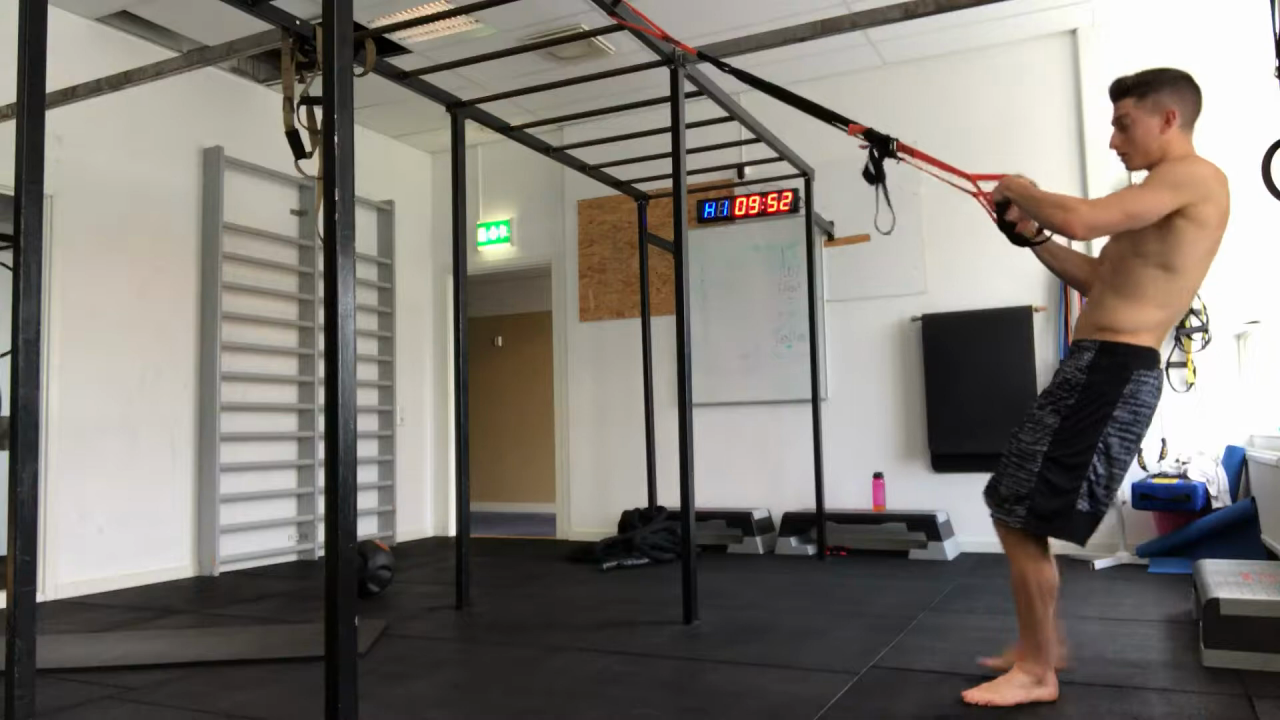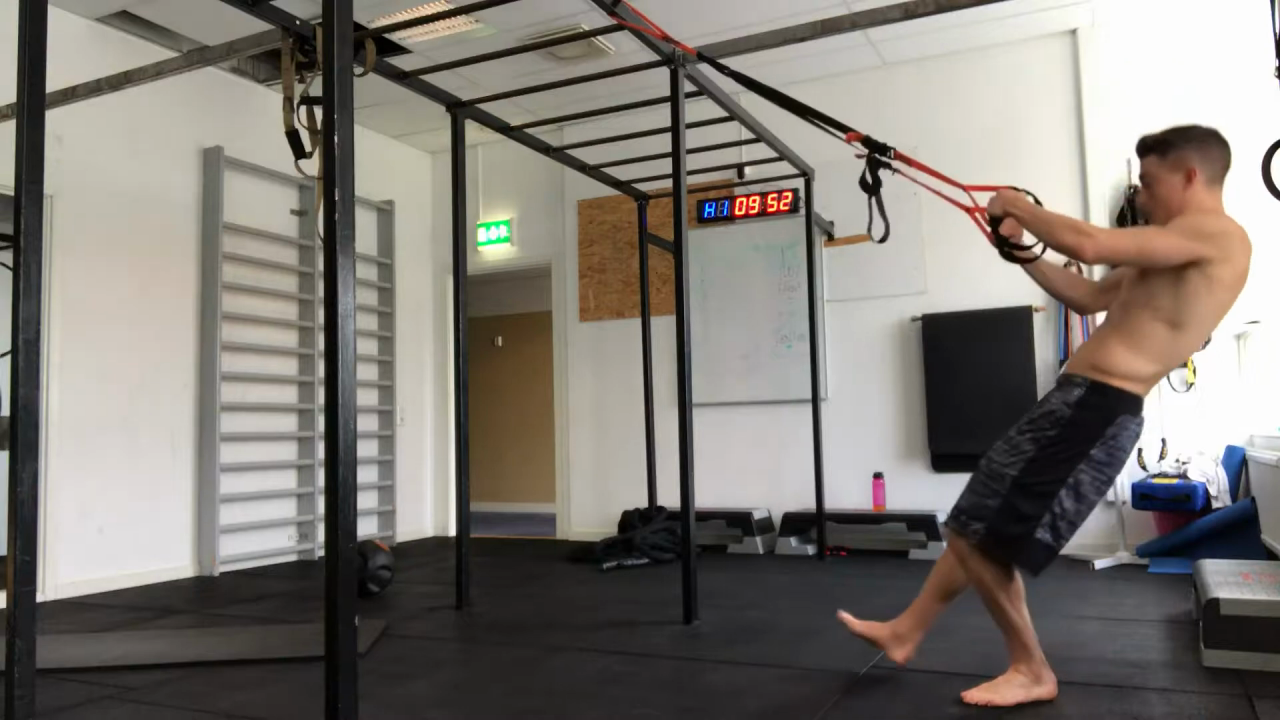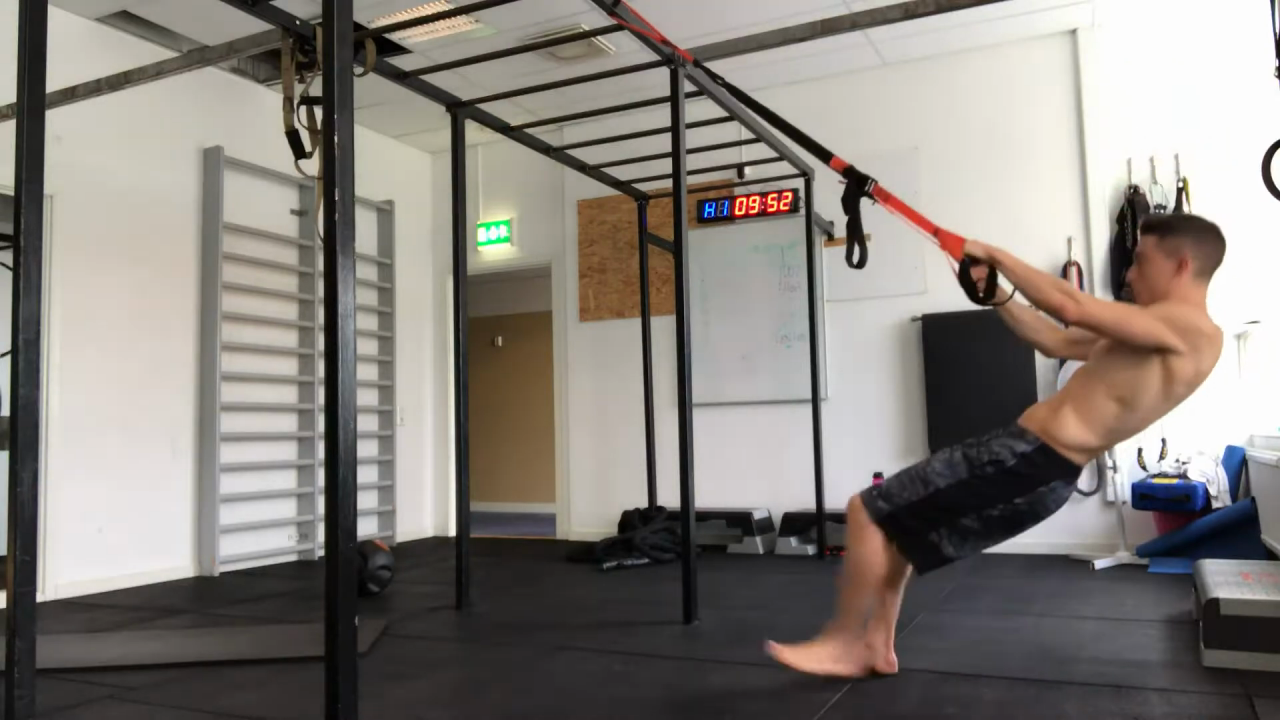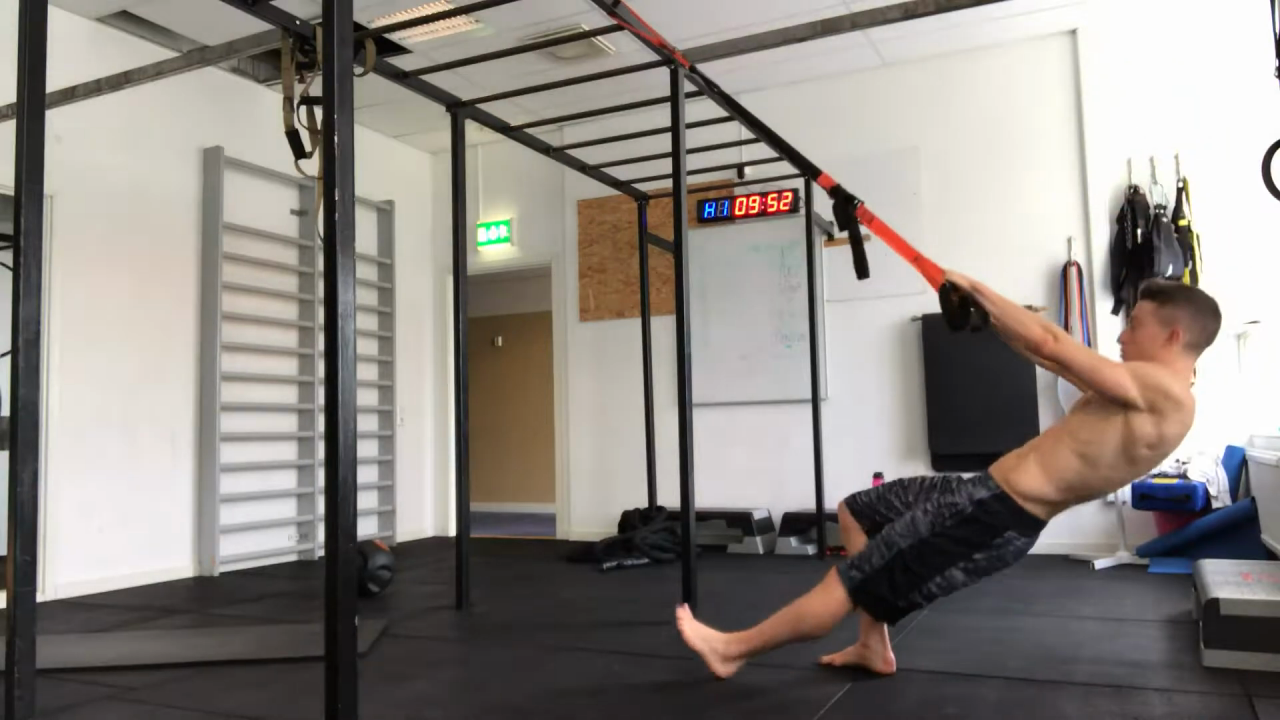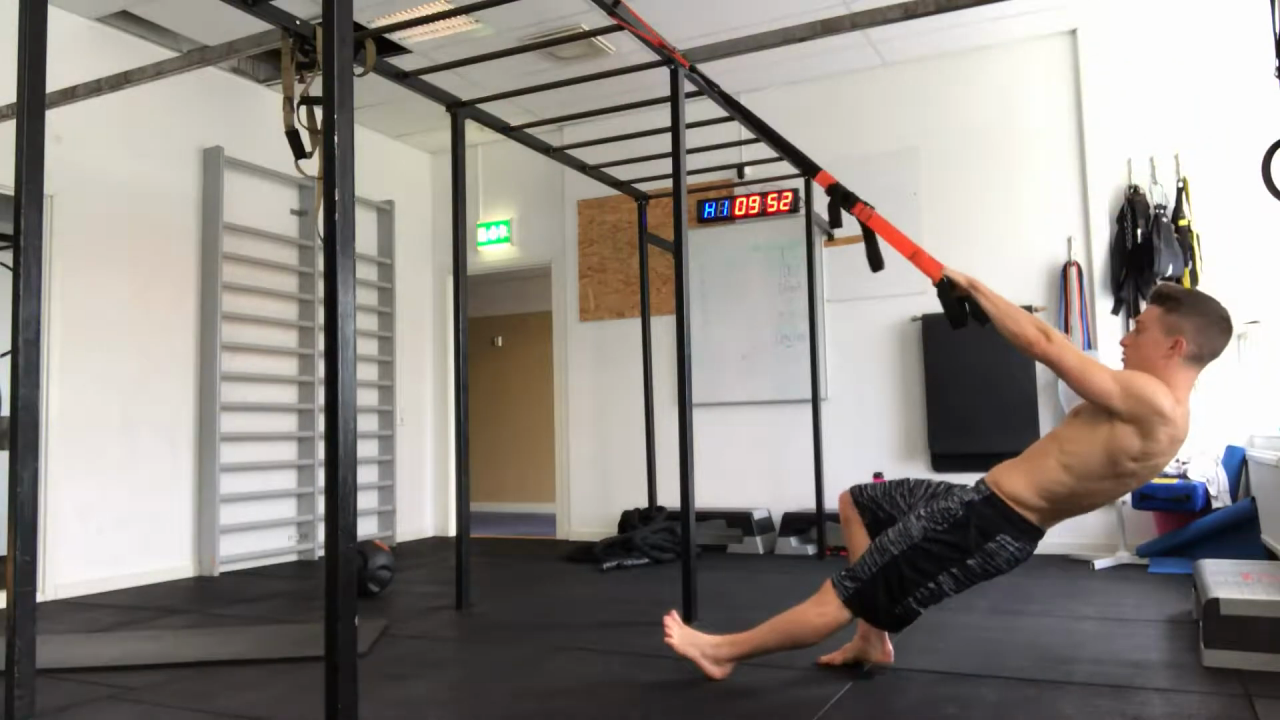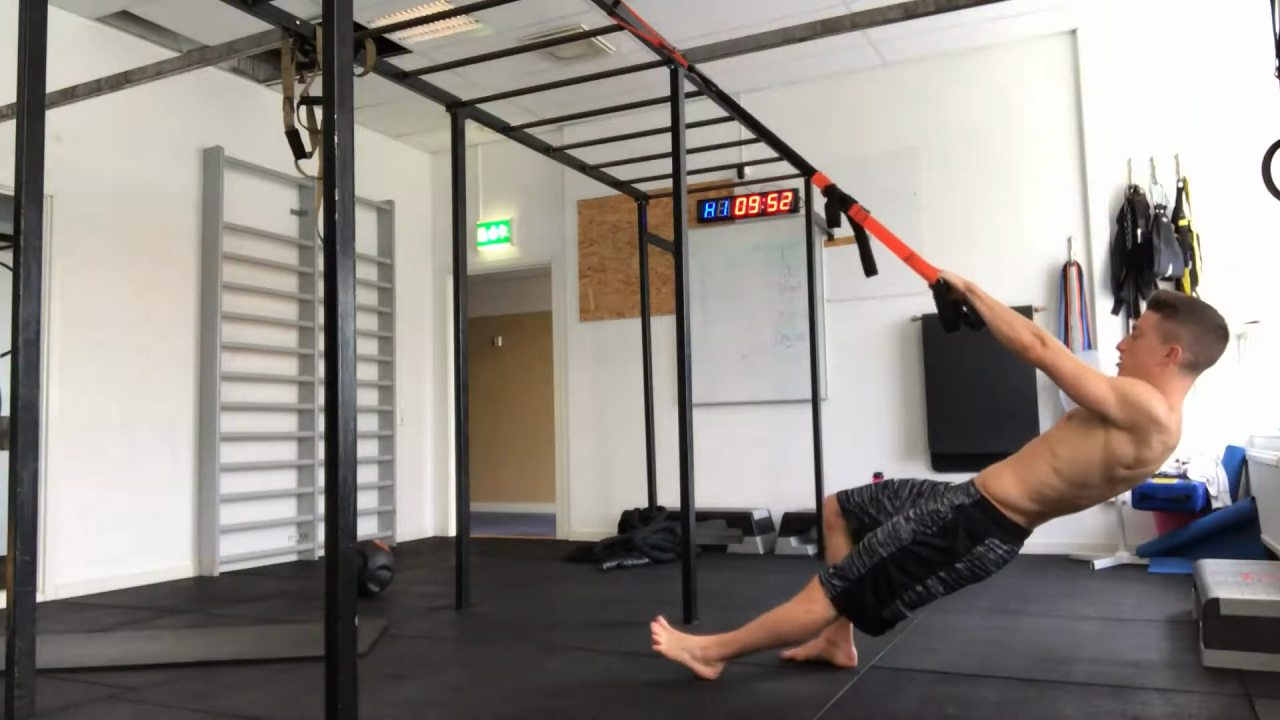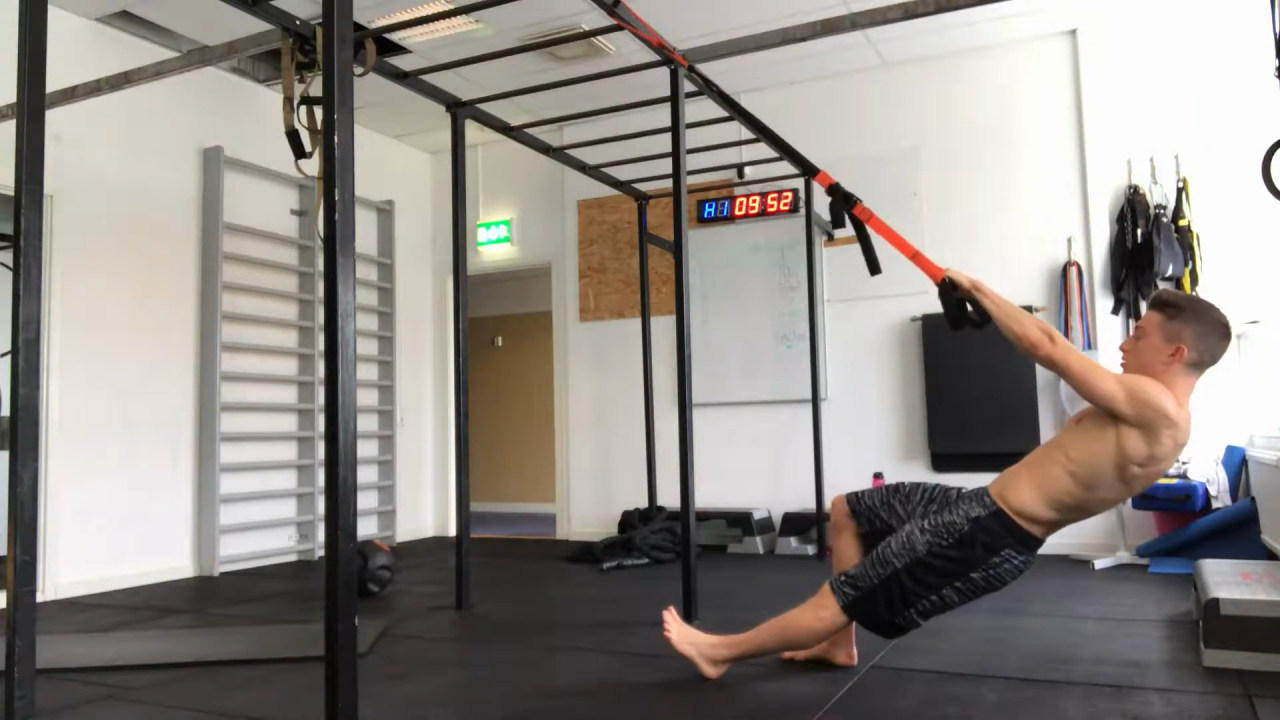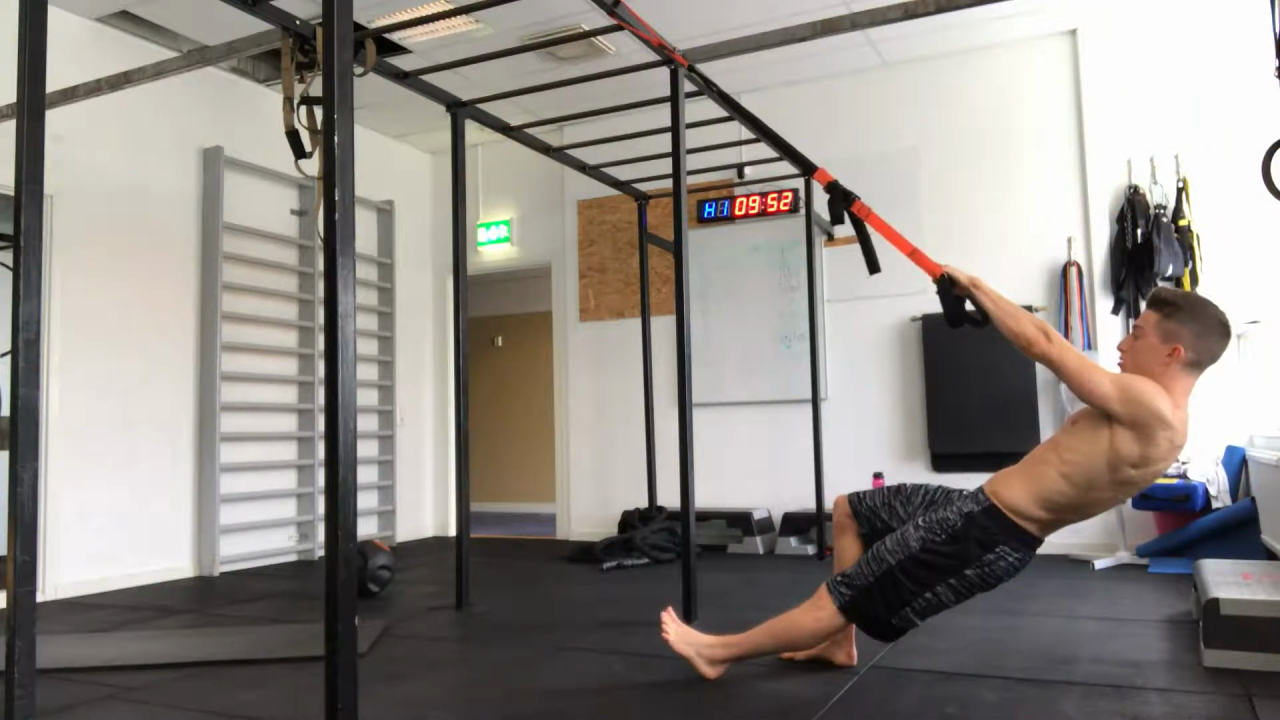
dt=0.4s
person 1, frame 1
left shoulder: (1195, 177)
right shoulder: (1166, 194)
left elbow: (1078, 220)
right elbow: (1097, 278)
left wrist: (1021, 190)
right wrist: (1032, 233)
left hip: (1112, 370)
right hip: (1101, 367)
left knee: (1022, 518)
right knee: (1015, 507)
left ankle: (1036, 671)
right ankle: (1034, 645)
person 1, frame 2
left shoulder: (1217, 235)
right shoulder: (1179, 248)
left elbow: (1089, 245)
right elbow: (1090, 296)
left wrist: (1019, 206)
right wrist: (1021, 249)
left hip: (1093, 409)
right hip: (1083, 404)
left knee: (982, 536)
right knee: (974, 524)
left ankle: (1031, 671)
right ankle: (904, 632)
person 1, frame 3
left shoulder: (1191, 331)
right shoulder: (1154, 330)
left elbow: (1071, 307)
right elbow: (1057, 340)
left wrist: (997, 254)
right wrist: (993, 289)
left hip: (1033, 465)
right hip: (1026, 452)
left knee: (868, 511)
right knee: (890, 519)
left ankle: (843, 643)
right ankle: (876, 647)
person 1, frame 4
left shoulder: (1165, 394)
right shoulder: (1145, 393)
left elbow: (1050, 344)
right elbow: (1050, 356)
left wrist: (975, 287)
right wrist: (981, 309)
left hip: (994, 516)
right hip: (992, 498)
left knee: (844, 584)
right knee: (856, 512)
left ankle: (733, 649)
right ankle: (874, 647)
person 1, frame 5
left shoulder: (1152, 401)
right shoulder: (1152, 405)
left elbow: (1043, 343)
right elbow: (1055, 348)
left wrist: (972, 285)
right wrist: (979, 299)
left hip: (990, 524)
right hip: (993, 510)
left knee: (839, 596)
right knee: (855, 502)
left ankle: (724, 650)
right ankle: (873, 640)
person 1, frame 6
left shoulder: (1146, 410)
right shoulder: (1145, 414)
left elbow: (1038, 349)
left wrist: (968, 289)
left hip: (974, 527)
right hip: (975, 505)
left knee: (825, 594)
right knee: (838, 509)
left ankle: (713, 651)
right ankle: (838, 641)
person 1, frame 7
left shoulder: (1156, 408)
right shoulder: (1146, 415)
left elbow: (1047, 347)
left wrist: (976, 288)
left hip: (988, 537)
right hip: (983, 509)
left knee: (838, 598)
right knee: (845, 512)
left ankle: (721, 651)
right ankle: (839, 642)
person 1, frame 8
left shoulder: (1150, 407)
right shoulder: (1150, 414)
left elbow: (1044, 345)
right elbow: (1053, 352)
left wrist: (974, 285)
right wrist: (979, 299)
left hip: (987, 533)
right hip: (985, 511)
left knee: (836, 599)
right knee: (849, 511)
left ankle: (719, 651)
right ankle: (839, 642)
